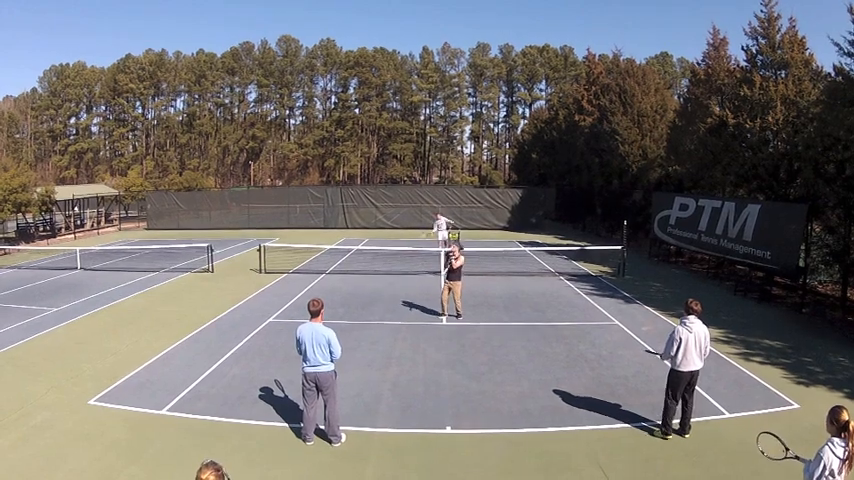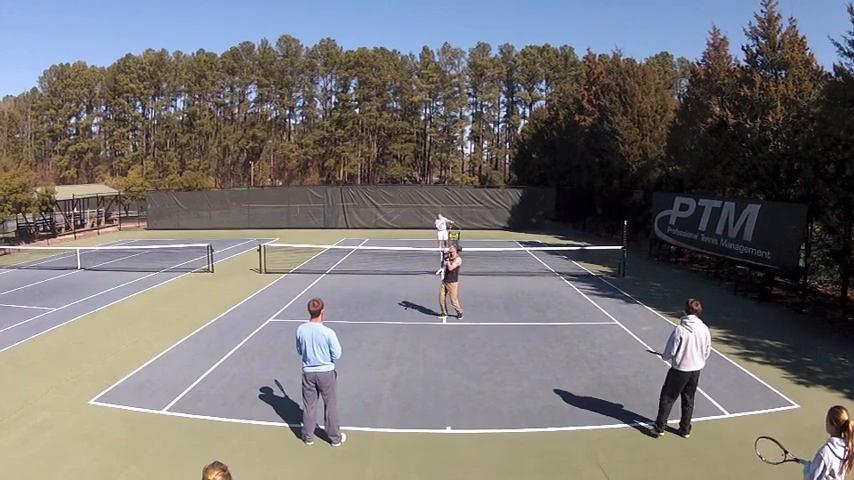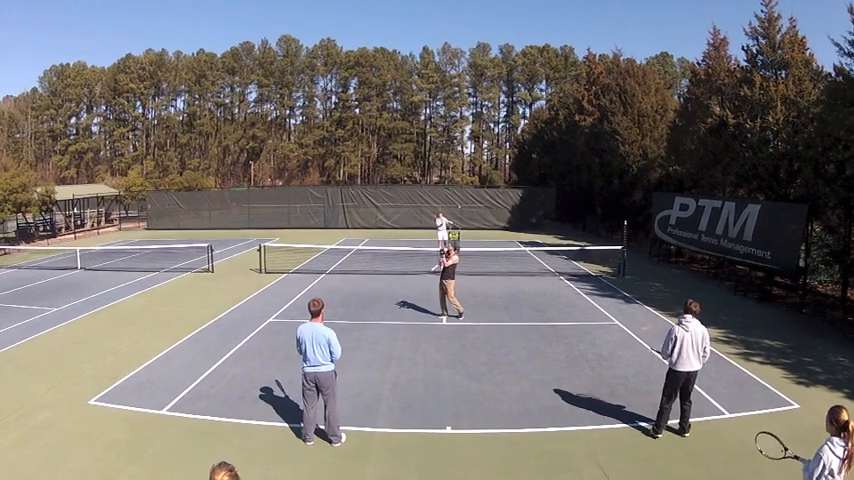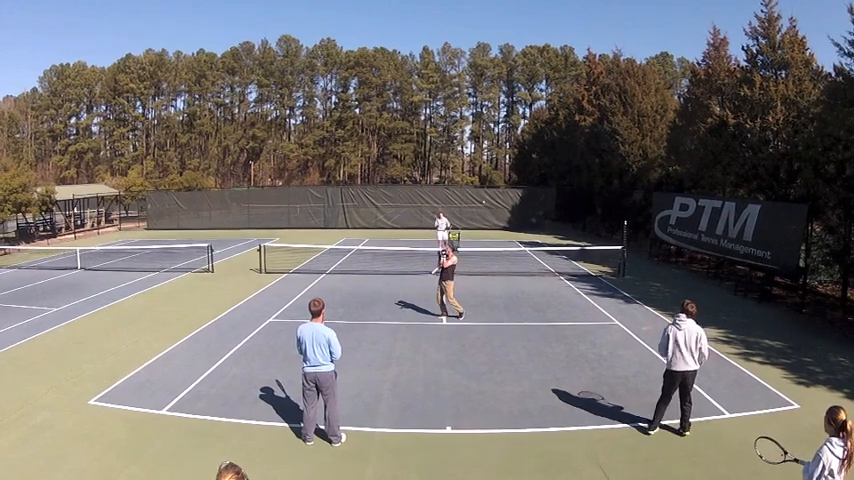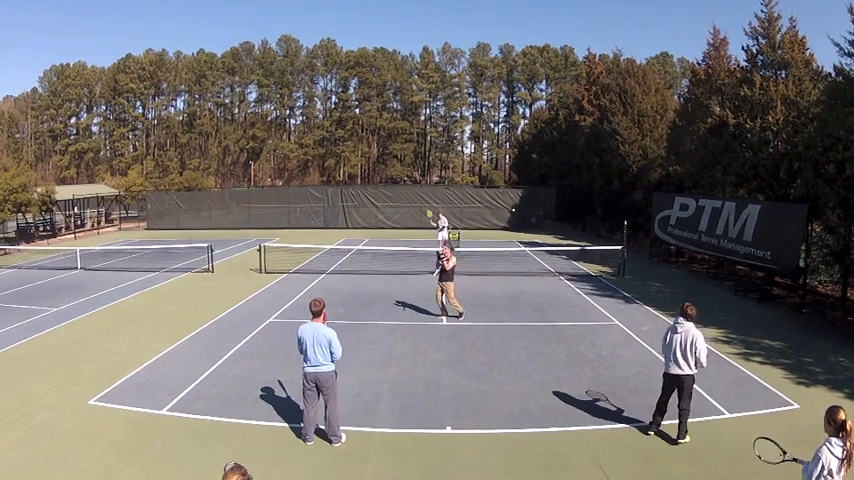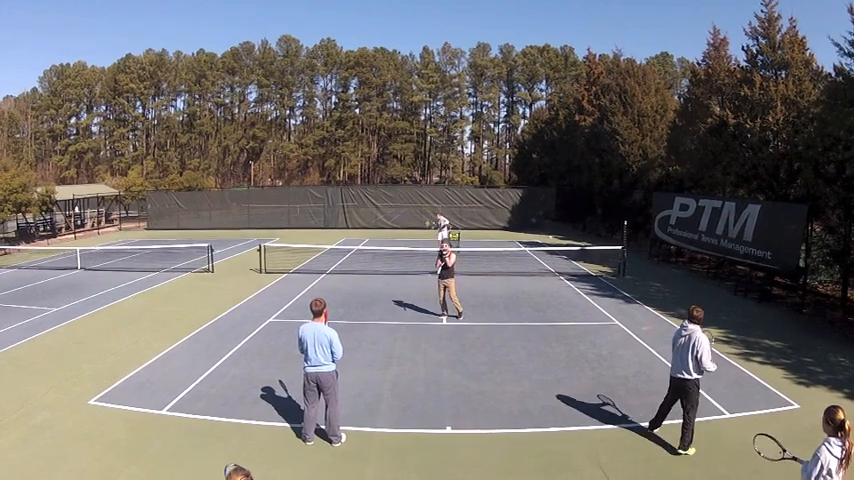
dt=0.2s
person 1, frame 1
left shoulder: (301, 330)
right shoulder: (328, 332)
left elbow: (299, 351)
right elbow: (336, 355)
left hip: (308, 372)
right hip: (326, 372)
left knee: (308, 405)
right knee: (331, 406)
left ankle: (308, 436)
right ankle: (335, 437)
person 1, frame 2
left shoulder: (300, 330)
right shoulder: (328, 332)
left elbow: (299, 351)
right elbow: (337, 355)
left hip: (308, 372)
right hip: (326, 372)
left knee: (309, 405)
right knee: (331, 406)
left ankle: (308, 436)
right ankle: (335, 437)
person 1, frame 3
left shoulder: (301, 330)
right shoulder: (328, 332)
left elbow: (300, 351)
right elbow: (337, 356)
left hip: (308, 372)
right hip: (326, 372)
left knee: (309, 406)
right knee: (331, 406)
left ankle: (308, 436)
right ankle: (335, 438)
person 1, frame 4
left shoulder: (301, 329)
right shoulder: (328, 332)
left elbow: (300, 351)
right elbow: (336, 356)
left hip: (308, 372)
right hip: (326, 373)
left knee: (309, 406)
right knee: (331, 406)
left ankle: (308, 436)
right ankle: (335, 437)
person 1, frame 5
left shoulder: (302, 329)
right shoulder: (329, 333)
left elbow: (301, 350)
right elbow: (337, 356)
left hip: (308, 372)
right hip: (326, 373)
left knee: (309, 406)
right knee: (331, 406)
left ankle: (308, 436)
right ankle: (335, 437)
person 1, frame 6
left shoulder: (303, 329)
right shoulder: (330, 332)
left elbow: (302, 350)
right elbow: (338, 356)
left hip: (309, 372)
right hip: (327, 373)
left knee: (310, 406)
right knee: (332, 406)
left ankle: (308, 436)
right ankle: (335, 437)
person 2, frame 1
left shoulder: (680, 329)
right shoulder: (704, 329)
left elbow: (670, 351)
right elbow: (706, 351)
left wrist: (663, 356)
left hip: (679, 370)
right hip: (695, 370)
left knee: (671, 400)
right knee: (688, 400)
left ankle: (666, 430)
right ankle: (685, 429)
person 2, frame 2
left shoulder: (680, 329)
right shoulder: (704, 329)
left elbow: (670, 351)
right elbow: (707, 352)
left wrist: (664, 356)
left hip: (679, 370)
right hip: (696, 370)
left knee: (667, 397)
right knee: (688, 401)
left ankle: (660, 427)
right ankle: (685, 429)
person 2, frame 3
left shoulder: (676, 329)
right shoulder: (702, 330)
left elbow: (665, 352)
right elbow: (706, 353)
left wrist: (665, 356)
left hip: (676, 370)
right hip: (693, 371)
left knee: (667, 400)
right knee: (686, 400)
left ankle: (658, 429)
right ankle: (684, 428)
person 2, frame 4
left shoulder: (670, 328)
right shoulder: (698, 330)
left elbow: (662, 351)
right elbow: (704, 354)
right wrist: (697, 364)
left hip: (673, 370)
right hip: (690, 371)
left knee: (665, 398)
right knee: (686, 400)
left ankle: (653, 426)
right ankle: (685, 428)
person 2, frame 5
left shoulder: (670, 330)
right shoulder: (696, 334)
left elbow: (664, 351)
right elbow: (701, 359)
right wrist: (696, 366)
left hip: (670, 372)
right hip: (687, 375)
left knee: (663, 400)
right knee: (684, 406)
left ankle: (653, 426)
right ankle: (682, 435)
person 2, frame 6
left shoulder: (678, 333)
right shoulder: (700, 338)
right elbow: (705, 364)
right wrist: (713, 366)
left hip: (675, 376)
right hip: (690, 380)
left knee: (667, 402)
right knee: (689, 413)
left ankle: (654, 425)
right ankle: (684, 446)
